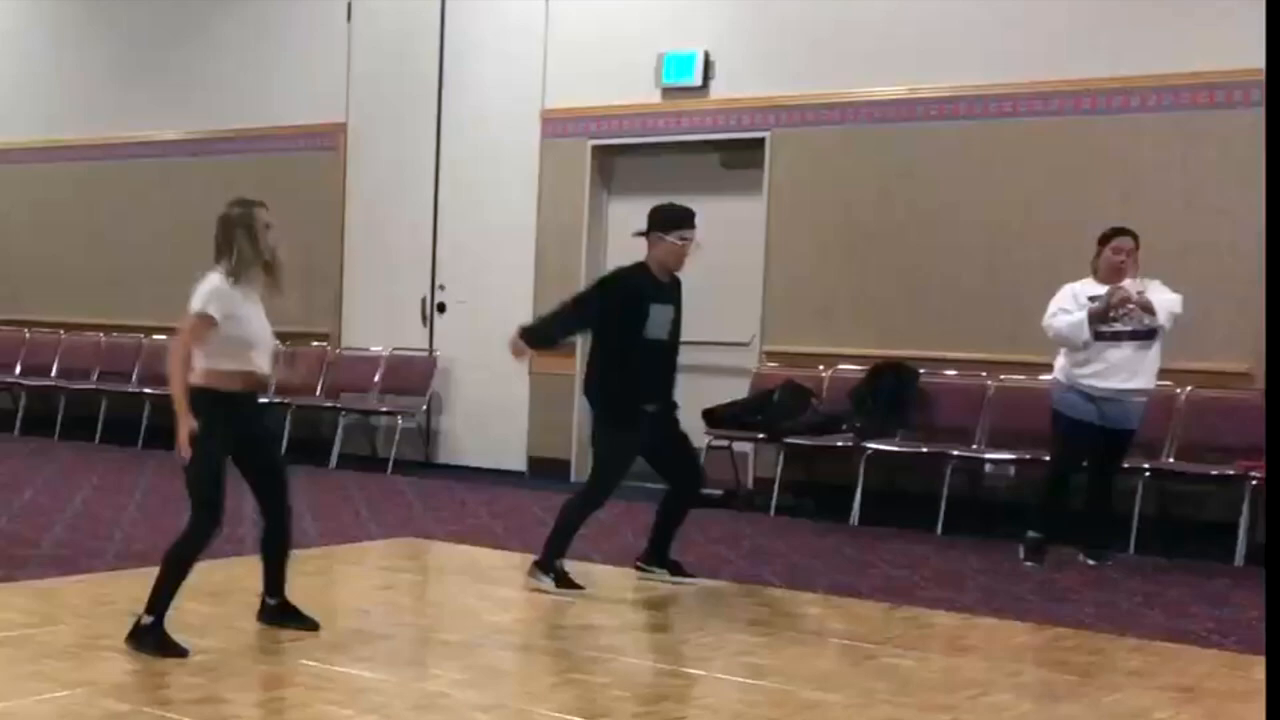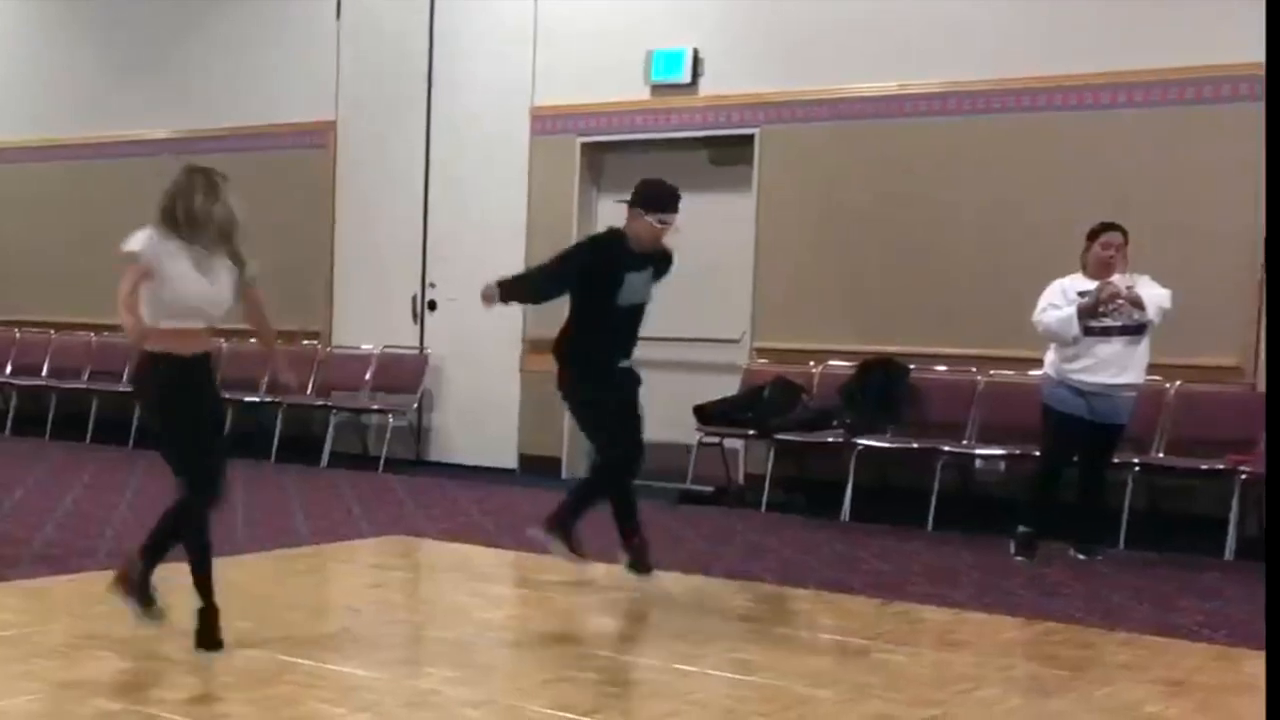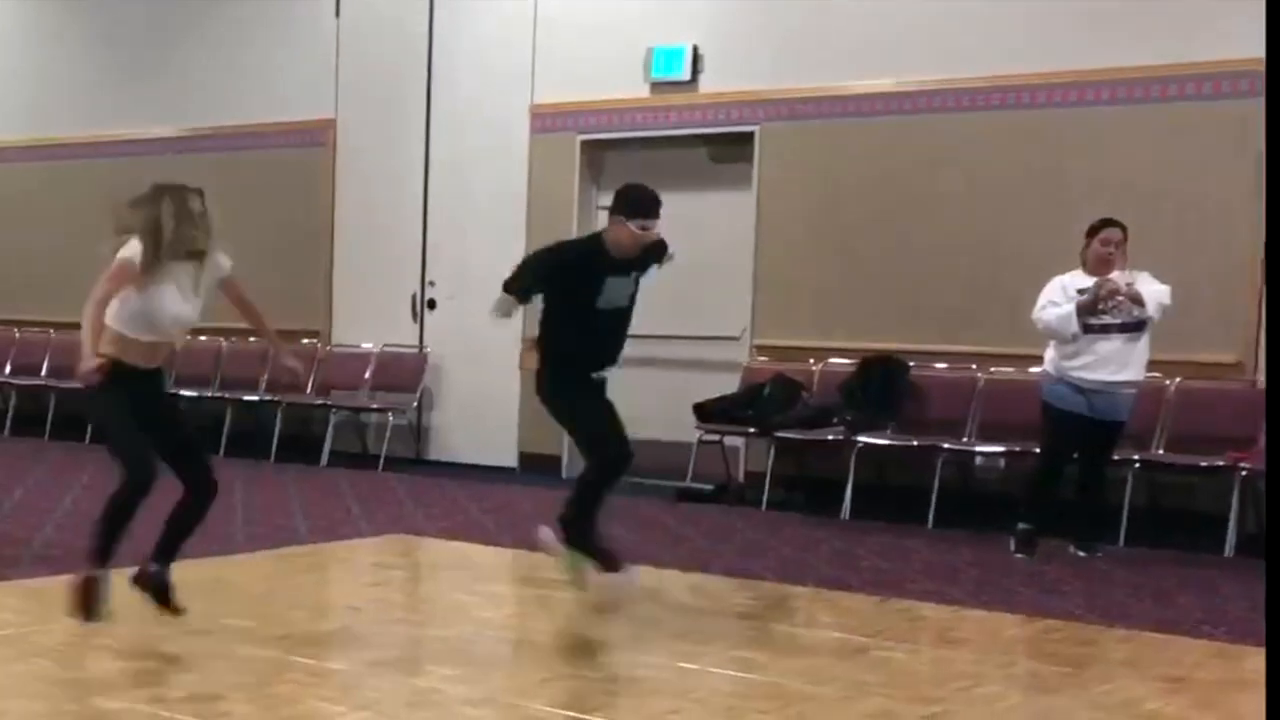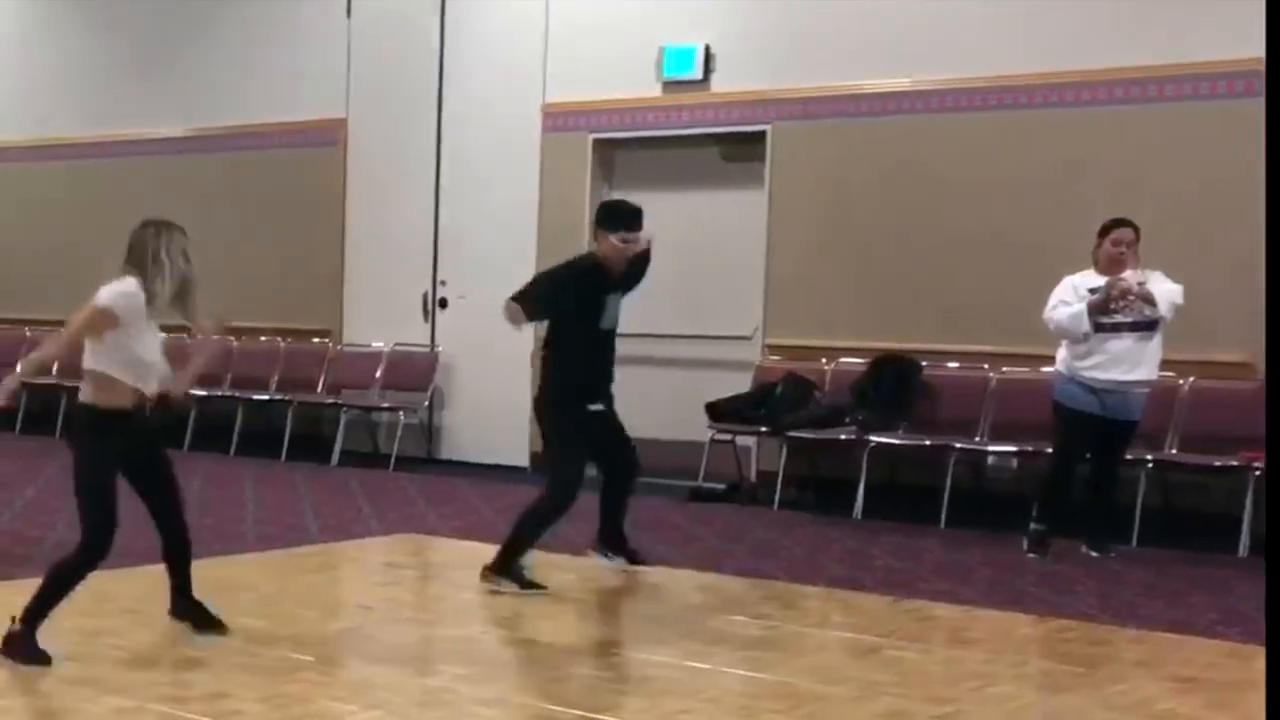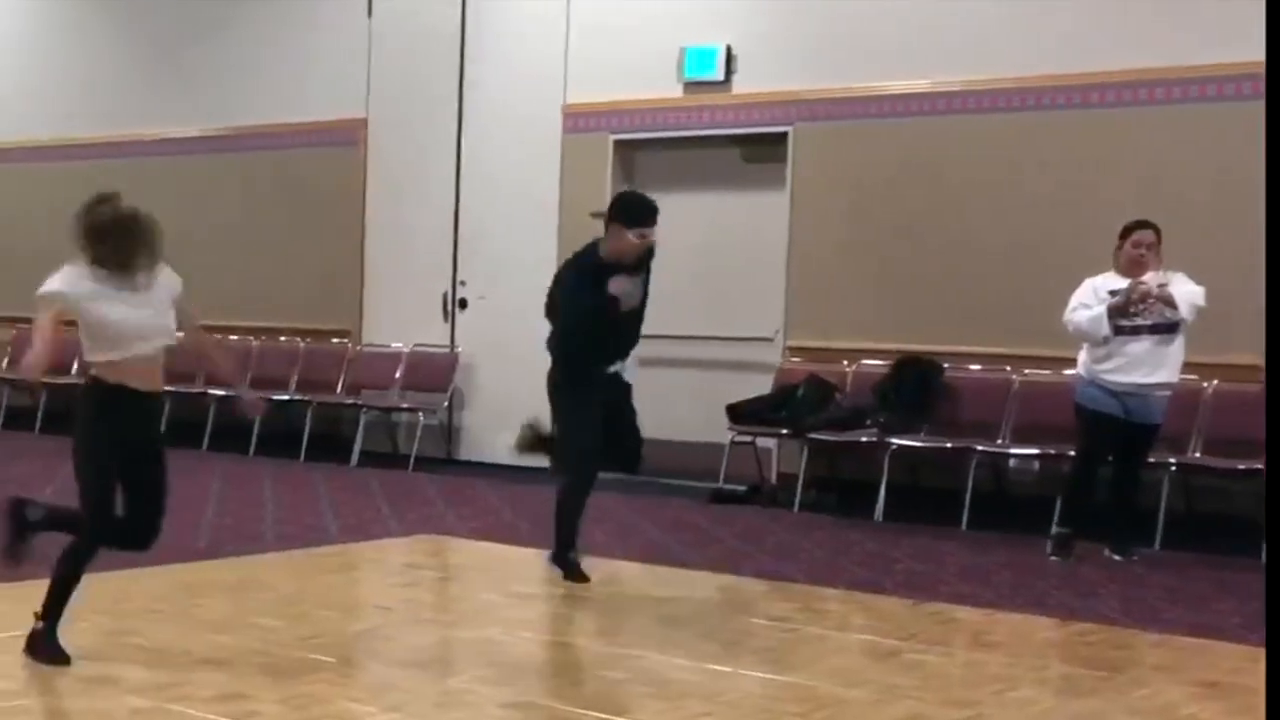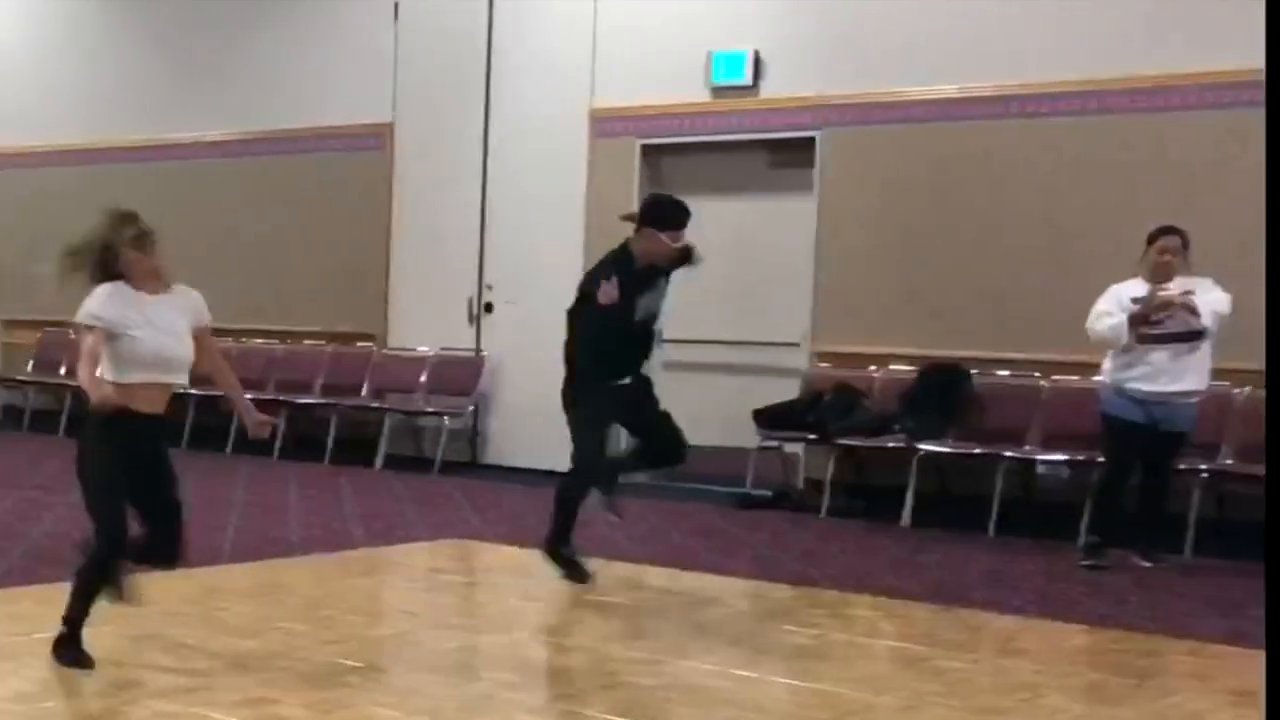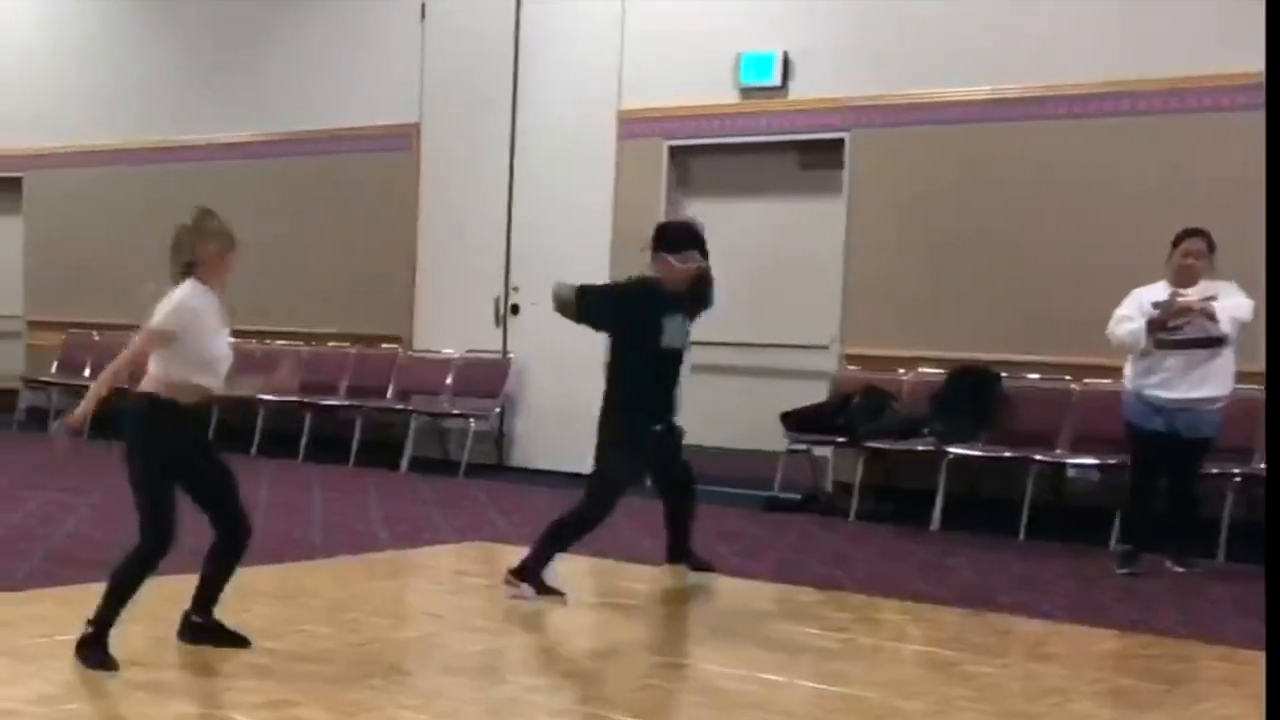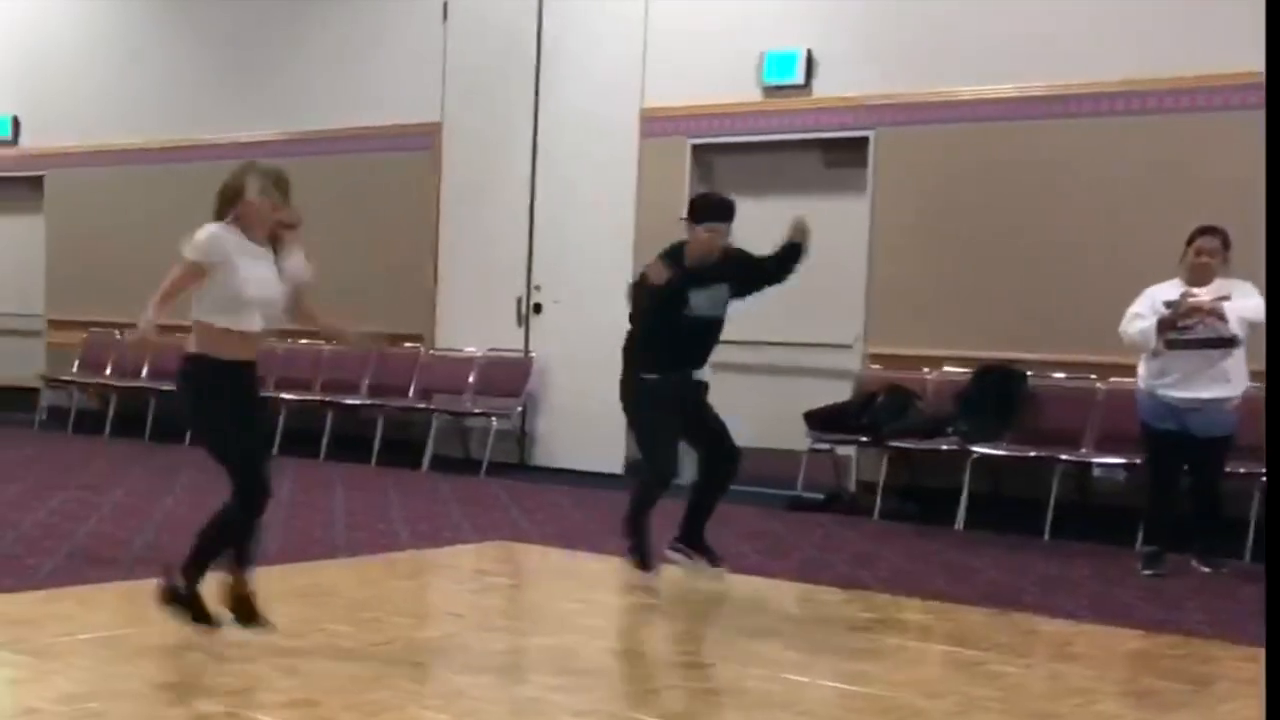
dt=0.2s
person 1, frame 1
left shoulder: (250, 285)
right shoulder: (219, 289)
right elbow: (179, 354)
right wrist: (184, 419)
left hip: (244, 409)
right hip: (211, 409)
left knee: (278, 508)
right knee: (206, 520)
left ankle: (274, 601)
right ankle: (149, 625)
person 1, frame 2
left shoulder: (228, 254)
right shoulder: (153, 243)
left elbow: (254, 309)
right elbow: (125, 295)
left wrist: (278, 361)
right wrist: (137, 325)
left hip: (199, 375)
right hip: (159, 374)
left knee: (208, 490)
right knee: (199, 489)
left ankle: (140, 566)
right ankle: (205, 606)
person 1, frame 3
left shoulder: (209, 260)
right shoulder: (142, 251)
left elbow: (242, 303)
right elbow: (96, 298)
left wrist: (280, 348)
right wrist: (90, 350)
left hip: (150, 383)
right hip: (113, 384)
left knee: (202, 484)
right knee: (141, 475)
left ankle: (155, 569)
right ankle: (92, 574)
person 1, frame 4
left shoulder: (151, 305)
right shoulder: (127, 294)
right elbow: (67, 338)
left wrist: (193, 366)
left hip: (135, 426)
right hip: (99, 427)
left knee: (174, 524)
right knee: (97, 541)
left ankle: (183, 602)
person 1, frame 5
left shoulder: (161, 278)
right shoulder: (73, 282)
left elbow: (194, 335)
right elbow: (44, 336)
left wrist: (236, 383)
left hip: (146, 413)
right hip: (104, 409)
left knee: (140, 532)
right knee: (96, 524)
right ankle: (43, 629)
person 1, frame 6
left shoulder: (189, 301)
right shoulder: (107, 300)
left elbow: (212, 362)
right elbow: (88, 363)
left wrist: (248, 410)
right wrist: (95, 393)
left hip: (150, 436)
right hip: (106, 431)
left knee: (167, 544)
right knee: (114, 539)
left ankle: (105, 557)
right ankle: (68, 634)
person 1, frame 7
left shoulder: (212, 303)
right shoulder: (189, 299)
right elbow: (133, 355)
right wrist: (87, 405)
left hip: (190, 426)
right hip: (155, 422)
left knee: (236, 529)
right knee: (157, 538)
left ankle: (199, 619)
right ankle: (94, 635)
person 1, frame 8
left shoulder: (285, 255)
right shoulder: (215, 238)
left elbow: (303, 314)
right elbow: (168, 290)
left wrist: (347, 338)
right wrist: (148, 320)
left hip: (244, 378)
right hip: (205, 375)
left knee: (249, 491)
right knee: (254, 488)
left ankle: (185, 582)
right ankle: (230, 587)
person 2, frame 1
left shoulder: (672, 288)
right shoulder: (623, 286)
right elbow: (575, 314)
right wrist: (532, 336)
left hip: (655, 407)
right hip: (617, 405)
left knee: (688, 479)
right knee: (602, 484)
left ankle: (655, 556)
right ankle: (547, 562)
person 2, frame 2
left shoulder: (652, 255)
right shoulder: (596, 251)
right elbow: (549, 277)
right wrist: (505, 289)
left hip: (616, 370)
right hip: (585, 373)
left knee: (627, 454)
right knee: (620, 453)
left ankle: (560, 524)
right ankle: (632, 539)
person 2, frame 3
left shoulder: (632, 257)
right shoulder: (578, 253)
right elbow: (536, 267)
left wrist: (657, 250)
right wrist: (514, 293)
left hip: (589, 376)
right hip: (563, 378)
left knee: (610, 457)
right knee: (613, 455)
left ankle: (573, 535)
right ankle: (575, 535)
person 2, frame 4
left shoulder: (614, 271)
right shoulder: (577, 275)
right elbow: (540, 292)
left wrist: (643, 256)
right wrist: (519, 306)
left hip: (594, 399)
right hip: (564, 402)
left knee: (623, 467)
right knee: (563, 490)
left ankle: (610, 540)
right ankle: (502, 565)
person 2, frame 5
left shoulder: (639, 259)
right shoulder: (579, 271)
right elbow: (560, 314)
right wrist: (606, 294)
left hip: (611, 376)
right hip: (575, 380)
left knee: (626, 456)
right knee: (582, 470)
left ankle: (550, 443)
right ankle: (565, 553)
person 2, frame 6
left shoulder: (656, 263)
right shoulder: (612, 273)
right elbow: (580, 328)
right wrist: (603, 307)
left hip: (627, 379)
right hip: (590, 383)
left knee: (671, 448)
right knee: (587, 466)
left ankle: (608, 472)
right ankle: (560, 546)
person 2, frame 7
left shoulder: (681, 298)
right shoulder: (633, 298)
right elbow: (589, 303)
left wrist: (701, 271)
right wrist: (568, 298)
left hip: (657, 422)
right hip: (628, 421)
left knee: (681, 486)
right knee: (597, 504)
left ankle: (679, 552)
right ankle: (528, 570)
person 2, frame 8
left shoulder: (730, 265)
right shoulder: (665, 268)
left elbow: (771, 272)
right elbow: (642, 320)
left wrist: (796, 242)
right wrist: (655, 288)
left hip: (683, 383)
right hip: (646, 385)
left knee: (723, 456)
right knee: (660, 468)
left ankle: (689, 539)
right ankle: (636, 538)
person 3, frame 1
left shoulder: (1149, 289)
right shoulder: (1075, 291)
left elbow: (1172, 307)
right elbow: (1055, 327)
left wrist: (1140, 302)
right wrist: (1098, 311)
left hip: (1126, 402)
right hip: (1078, 396)
left knee: (1104, 475)
right knee: (1062, 468)
left ankle: (1095, 544)
right ankle: (1037, 536)
person 3, frame 2
left shoulder: (1138, 284)
right shoulder: (1065, 287)
left elbow: (1161, 302)
right elbow: (1045, 323)
left wrist: (1129, 297)
right wrist: (1088, 306)
left hip: (1117, 396)
right hip: (1068, 391)
left knee: (1095, 470)
right knee: (1053, 463)
left ankle: (1085, 539)
right ankle: (1028, 530)
person 3, frame 3
left shoulder: (1138, 281)
right shoulder: (1064, 283)
left elbow: (1160, 298)
right elbow: (1045, 321)
left wrist: (1128, 292)
right wrist: (1087, 303)
left hip: (1116, 393)
right hip: (1067, 388)
left knee: (1095, 467)
right knee: (1053, 459)
left ankle: (1085, 536)
right ankle: (1028, 527)
person 3, frame 4
left shoulder: (1150, 279)
right shoulder: (1075, 283)
left elbow: (1172, 297)
right elbow: (1056, 320)
left wrist: (1139, 293)
right wrist: (1097, 303)
left hip: (1128, 393)
right hip: (1079, 387)
left knee: (1107, 467)
right knee: (1065, 459)
left ankle: (1096, 536)
right ankle: (1041, 527)
person 3, frame 5
left shoulder: (1172, 281)
right shoulder: (1096, 285)
left elbow: (1194, 298)
right elbow: (1076, 323)
left wrist: (1159, 295)
right wrist: (1117, 305)
left hip: (1150, 396)
right hip: (1100, 390)
left knee: (1129, 470)
right knee: (1087, 461)
left ankle: (1118, 538)
right ankle: (1064, 531)
person 3, frame 6
left shoulder: (1199, 287)
right shoulder: (1121, 292)
left elbow: (1220, 306)
right elbow: (1099, 330)
left wrist: (1181, 302)
right wrist: (1138, 314)
left hip: (1177, 402)
right hip: (1126, 398)
left knee: (1158, 477)
right knee: (1117, 469)
left ankle: (1145, 544)
right ankle: (1097, 541)
person 3, frame 7
left shoulder: (1223, 291)
right shoulder: (1143, 296)
left elbow: (1241, 311)
right elbow: (1119, 334)
left wrist: (1200, 308)
right wrist: (1160, 319)
left hip: (1201, 408)
right hip: (1149, 404)
left knee: (1185, 482)
right knee: (1144, 479)
left ankle: (1177, 549)
right ankle: (1130, 548)
person 3, frame 8
left shoulder: (1238, 291)
right shoulder: (1157, 294)
left elbow: (1253, 312)
right elbow: (1132, 332)
left wrist: (1211, 308)
right wrist: (1171, 318)
left hip: (1216, 407)
right hip: (1163, 404)
left knee: (1208, 482)
right knee: (1162, 481)
left ankle: (1203, 550)
right ankle: (1153, 549)
